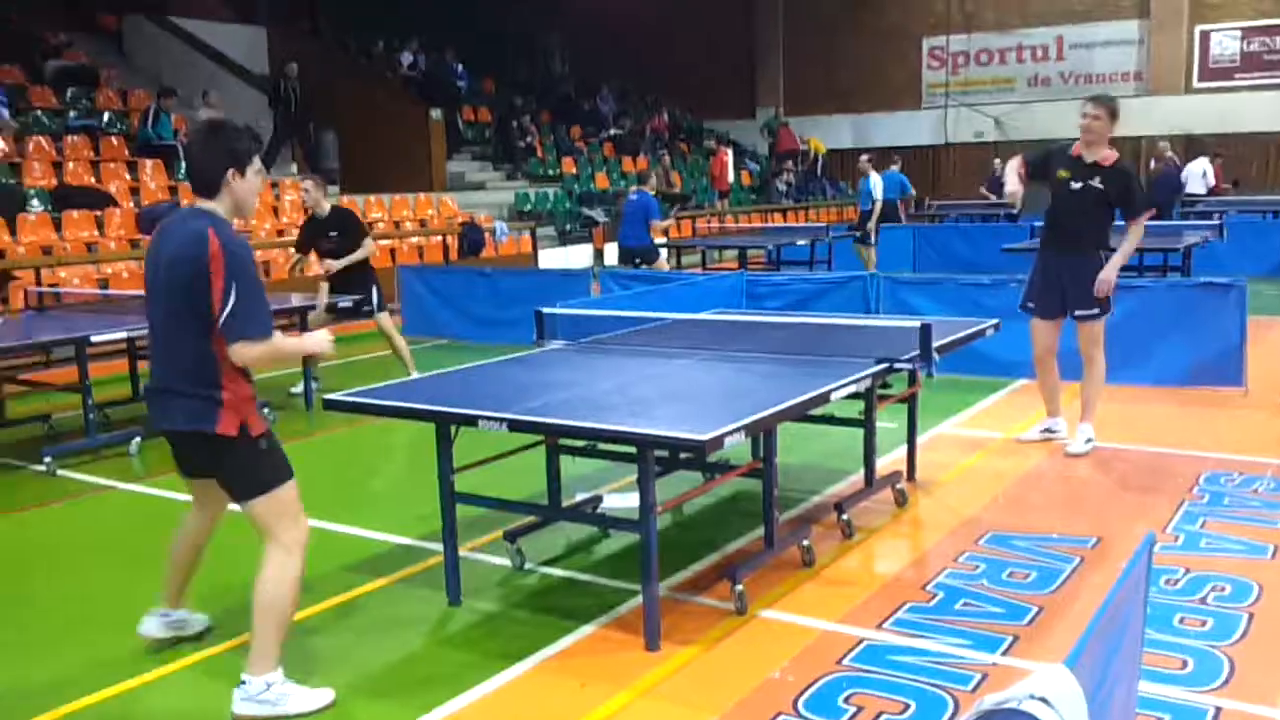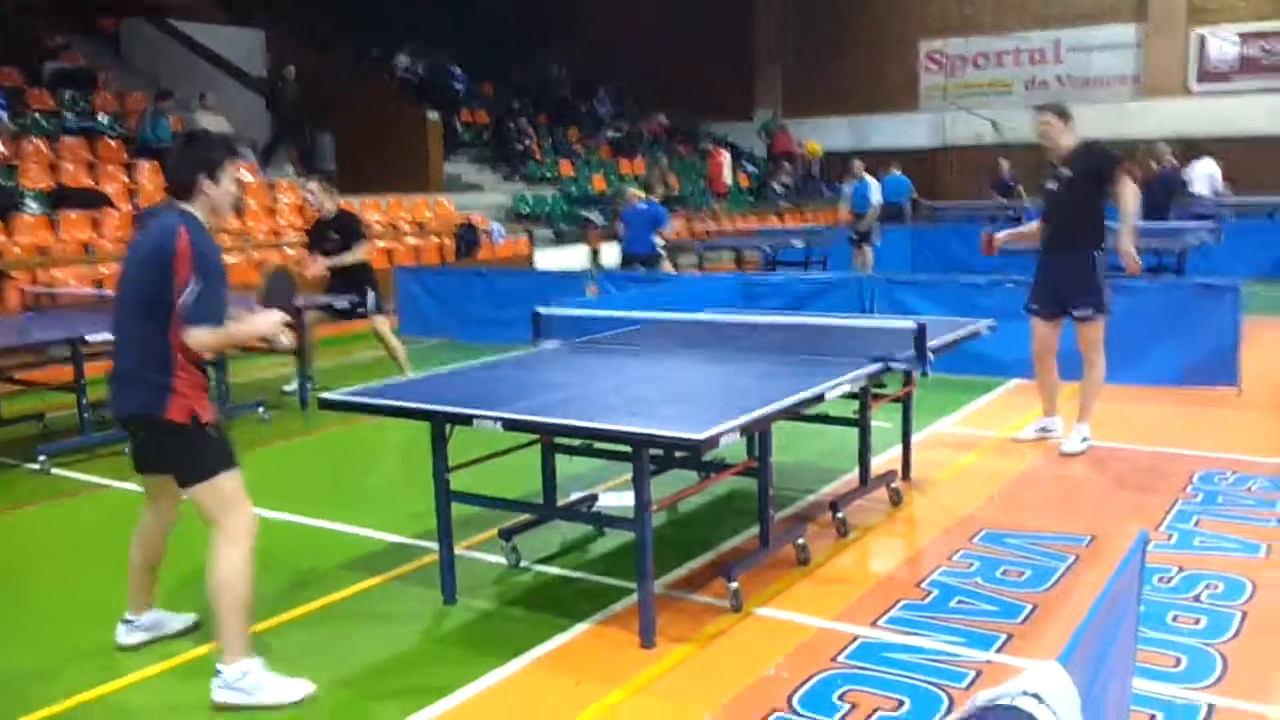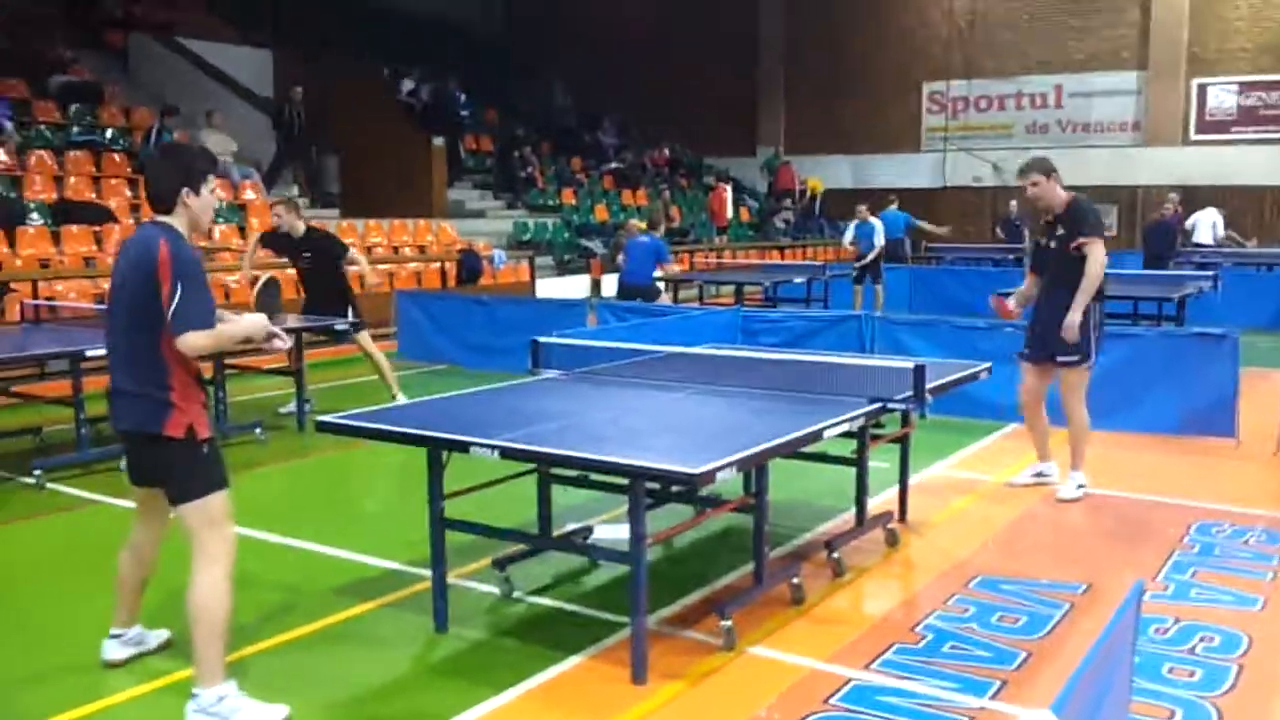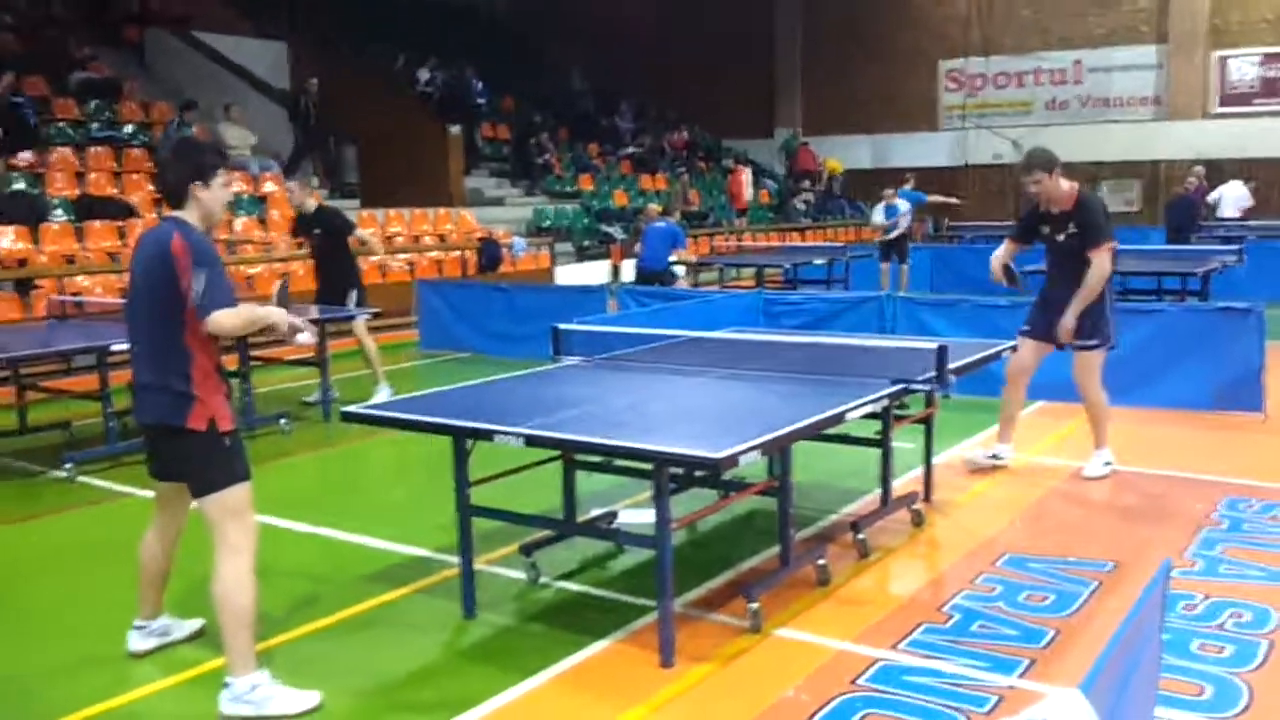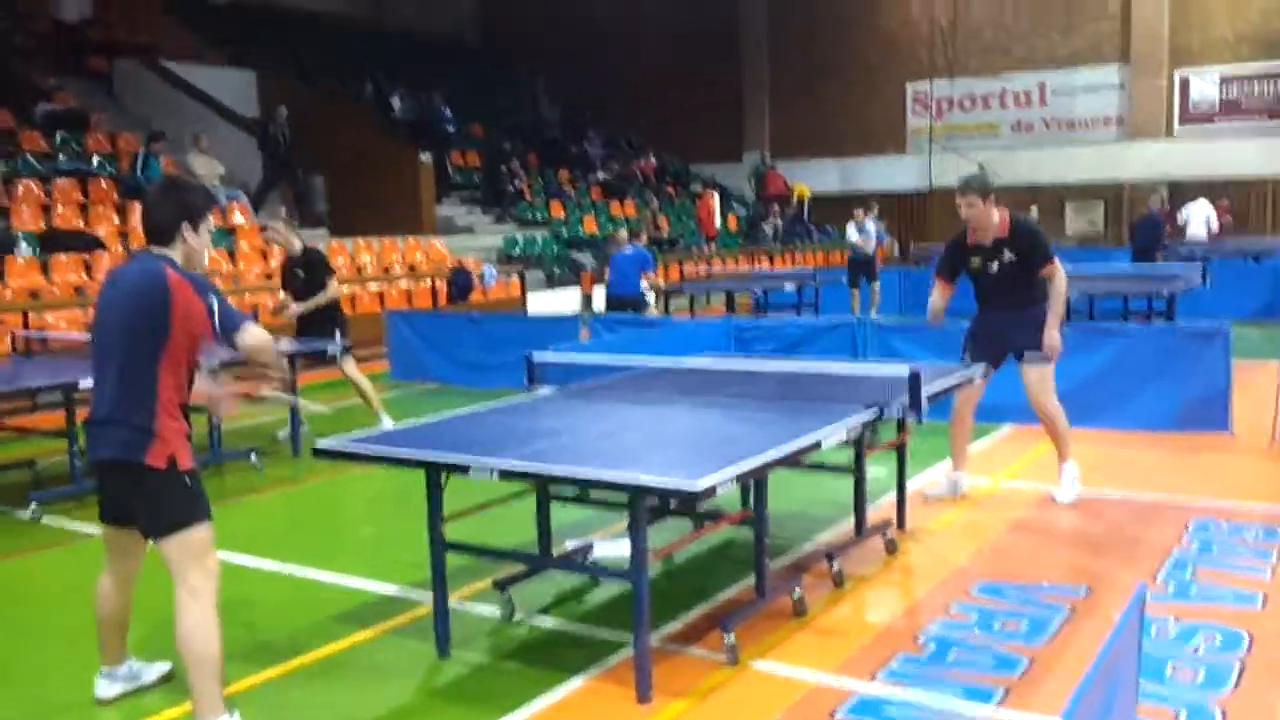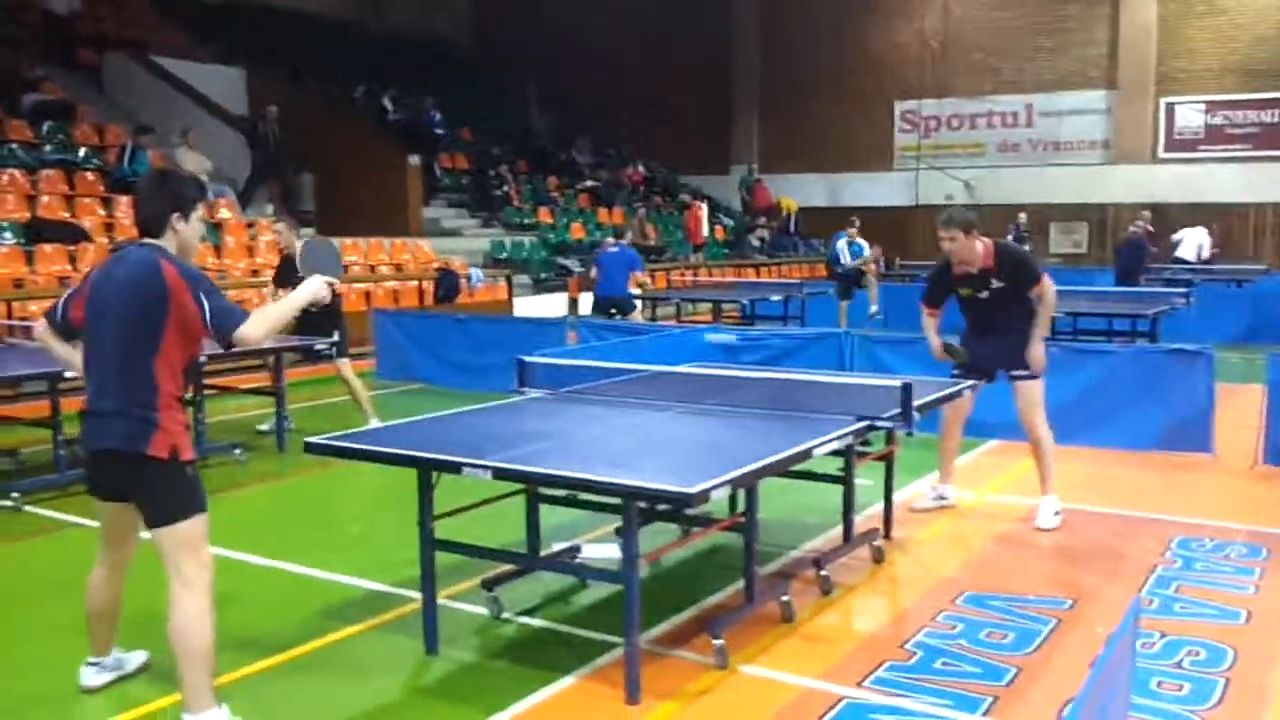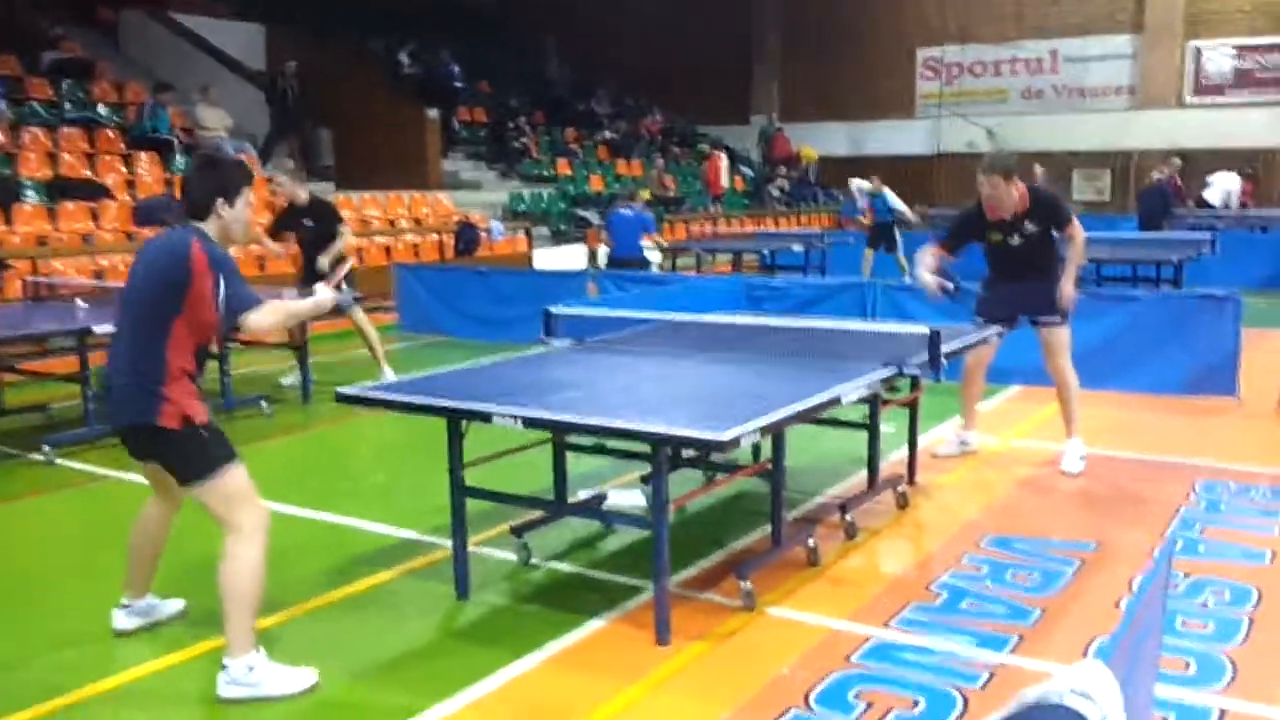
dt=0.3s
person 1, frame 1
left shoulder: (167, 232)
right shoulder: (226, 246)
right elbow: (247, 350)
left wrist: (277, 336)
right wrist: (308, 345)
left hip: (177, 403)
right hip: (222, 412)
left knee: (208, 505)
right knee: (288, 536)
left ankle: (167, 613)
person 1, frame 2
left shoulder: (152, 230)
right shoulder: (193, 241)
right elbow: (200, 337)
left wrist: (239, 324)
right wrist: (256, 328)
left hip: (139, 395)
right hip: (174, 400)
left knee: (161, 505)
right knee: (235, 523)
left ankle: (139, 617)
right ankle: (236, 672)
person 1, frame 3
left shoulder: (136, 245)
right shoulder: (175, 253)
right elbow: (194, 341)
left wrist: (237, 324)
right wrist: (246, 327)
left hip: (135, 410)
right hip: (172, 416)
left knee: (150, 521)
right knee: (216, 546)
left ankle: (123, 633)
person 1, frame 4
left shoulder: (154, 240)
right shoulder: (189, 244)
right elbow: (220, 320)
left wrist: (267, 319)
right wrist: (268, 315)
left hip: (158, 403)
right hip: (195, 408)
left knee: (168, 512)
right knee: (238, 537)
left ankle: (147, 624)
person 1, frame 5
left shoulder: (122, 279)
right shoulder: (178, 283)
right elbow: (253, 340)
left wrist: (198, 389)
right wrist: (273, 358)
left hip: (106, 441)
right hip: (152, 451)
left knee: (121, 563)
right knee: (198, 584)
left ankle: (117, 670)
person 1, frame 6
left shoulder: (106, 272)
right shoulder: (174, 274)
left elbow: (48, 331)
right elbow: (247, 332)
right wrist: (302, 296)
left hip: (103, 433)
right hip: (152, 440)
left knee: (113, 551)
right knee: (192, 575)
left ankle: (100, 659)
person 1, frame 7
left shoulder: (161, 246)
right shoulder: (201, 252)
right elbow: (257, 320)
right wrist: (312, 304)
left hip: (127, 400)
right hip: (164, 406)
left knee: (168, 493)
right knee: (248, 522)
left ankle: (135, 604)
right ankle: (242, 667)
person 2, frame 1
left shoulder: (1120, 174)
right shoulder: (1059, 156)
left elbow: (1137, 225)
right elbow: (1017, 163)
left wrist: (1114, 266)
right wrist: (1012, 181)
left hip: (1088, 265)
right hip: (1049, 262)
left knee: (1091, 351)
right knee: (1042, 351)
left ankle: (1086, 427)
right ankle: (1054, 421)
person 2, frame 2
left shoulder: (1092, 154)
right shoulder: (1053, 172)
left elbow: (1128, 189)
left wrist: (1125, 238)
right wrist: (1007, 235)
left hip: (1084, 262)
right hip: (1050, 264)
left knee: (1091, 351)
right knee: (1041, 350)
left ankle: (1082, 427)
right ankle: (1050, 420)
person 2, frame 3
left shoulder: (1081, 210)
right shoulder: (1045, 228)
left elbow: (1097, 260)
left wrist: (1077, 310)
right wrist: (1016, 300)
left hip: (1077, 317)
right hip: (1046, 316)
left knee: (1071, 400)
right knee: (1029, 398)
left ankle: (1077, 474)
right ankle: (1046, 466)
person 2, frame 4
left shoulder: (1089, 207)
right shoulder: (1037, 212)
left elbow: (1102, 266)
right elbow: (1012, 244)
left wrist: (1072, 313)
right wrist: (998, 260)
left hip: (1087, 301)
right hip: (1052, 296)
left knee: (1087, 383)
right knee: (1017, 370)
left ankle: (1102, 452)
right ankle: (1001, 447)
person 2, frame 5
left shoulder: (1024, 231)
right shoulder: (959, 245)
left elbow: (1057, 276)
right elbow: (942, 288)
left wrist: (1052, 327)
right wrist: (935, 306)
left hip: (1030, 319)
right hip: (987, 322)
left knee: (1042, 400)
right knee: (963, 400)
left ankle: (1068, 465)
right ankle: (957, 476)
person 2, frame 6
left shoulder: (1010, 256)
right shoulder: (943, 272)
left elbow: (1047, 293)
right elbow: (929, 312)
left wrist: (1037, 342)
right wrist: (934, 341)
left hip: (1019, 338)
right hip: (977, 340)
left knee: (1033, 419)
right knee: (952, 413)
left ankle: (1049, 499)
right ankle: (944, 488)
person 2, frame 7
left shoulder: (1044, 201)
right shoulder: (973, 216)
left elbow: (1076, 236)
right elbow: (936, 250)
left wrist: (1069, 280)
right wrist: (925, 272)
left hip: (1045, 284)
right hip: (1001, 286)
left knee: (1059, 364)
right knee: (974, 361)
left ankle: (1073, 444)
right ankle: (967, 434)
person 3, frame 1
left shoulder: (346, 217)
right shoulder: (308, 226)
left elbow: (370, 247)
right elbow: (301, 256)
left wrist: (341, 263)
right wrist: (294, 266)
left hip: (363, 282)
right hip: (336, 286)
left knee: (386, 327)
right knee: (309, 324)
left ankle: (413, 374)
right ankle: (311, 378)
person 3, frame 2
left shoulder: (348, 220)
right shoulder: (317, 227)
left elbow: (362, 254)
right elbow: (313, 257)
left wrist: (328, 262)
left hip: (362, 284)
right hip: (336, 285)
left knee: (381, 330)
right knee: (305, 321)
left ankle: (408, 375)
person 3, frame 3
left shoulder: (320, 238)
right shoulder: (281, 238)
left elbow: (355, 256)
right elbow: (255, 240)
left wrist: (369, 275)
right wrist: (247, 268)
left hip: (341, 300)
right hip: (314, 303)
left knee: (367, 346)
left ankle: (398, 396)
person 3, frame 4
left shoulder: (330, 215)
right shoulder: (301, 219)
left elbow: (362, 235)
right elbow: (297, 238)
left hip: (348, 282)
right hip: (326, 285)
left knee: (359, 332)
left ankle: (383, 386)
person 3, frame 5
left shoulder: (314, 257)
right shoulder: (288, 264)
left elbow: (333, 290)
left wrist: (302, 307)
right wrist: (287, 308)
left hip: (329, 324)
right hip: (307, 327)
left knee: (348, 370)
left ankle: (384, 419)
person 3, frame 6
right shoulder: (285, 262)
right elbow: (276, 287)
left hip: (329, 322)
right hip: (305, 323)
left knee: (344, 370)
left ankle: (373, 421)
right ankle: (282, 416)
person 3, frame 7
left shoulder: (321, 207)
right shoulder: (288, 214)
left elbow: (345, 234)
right elbow: (271, 239)
left wrist: (328, 257)
right wrist: (274, 247)
left hip: (334, 271)
right hip: (311, 274)
left knee: (357, 319)
left ankle: (385, 370)
